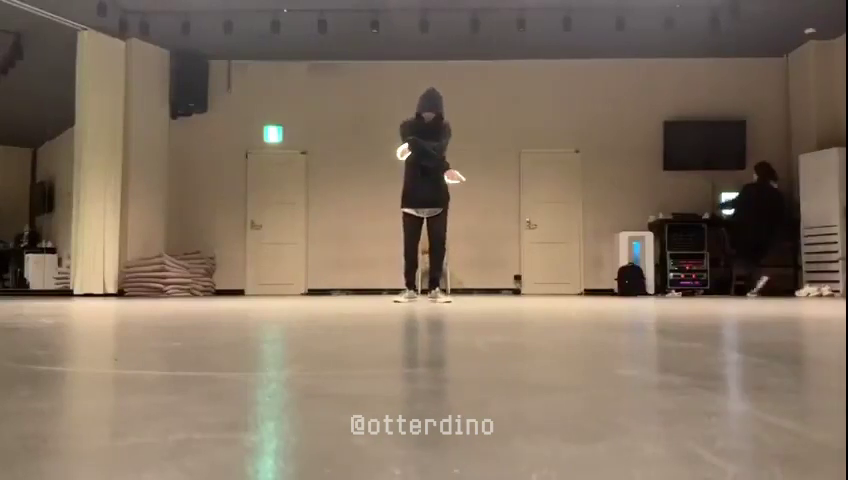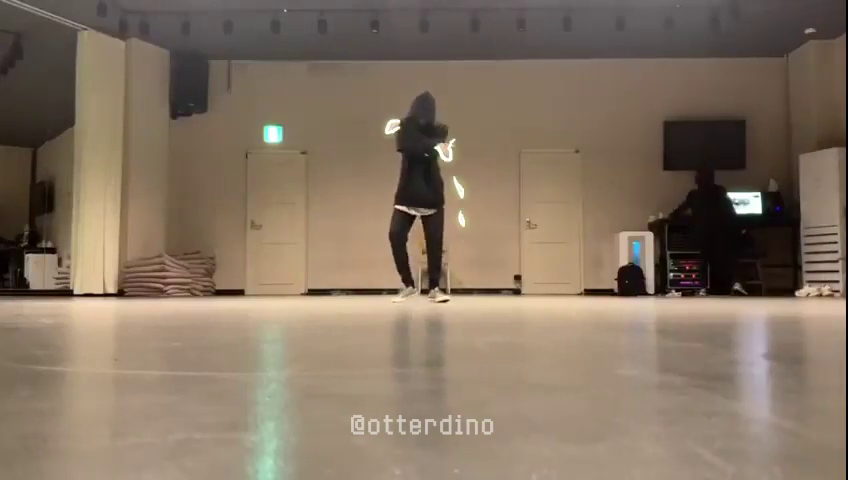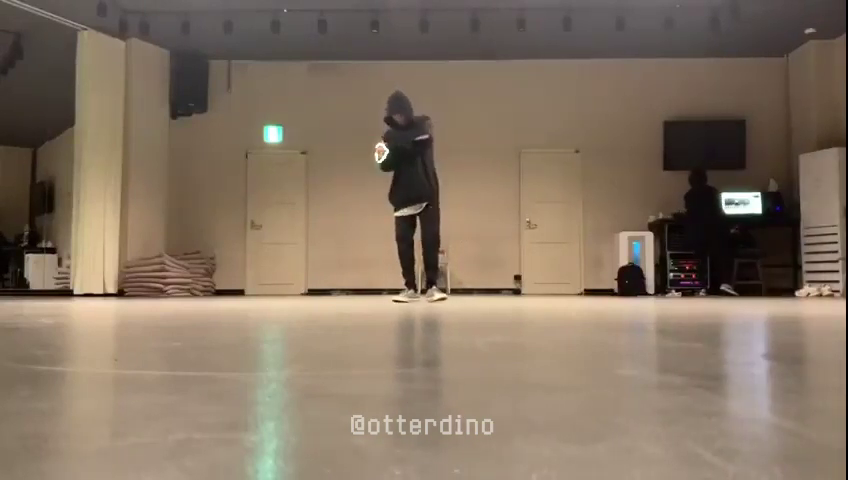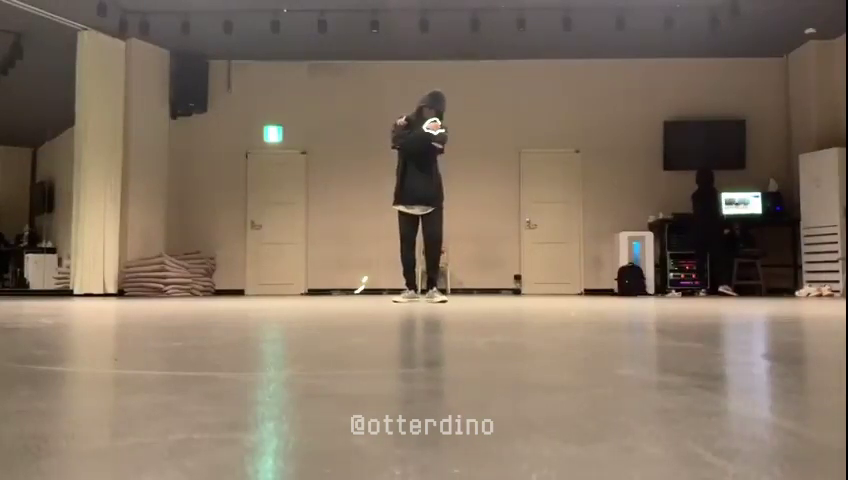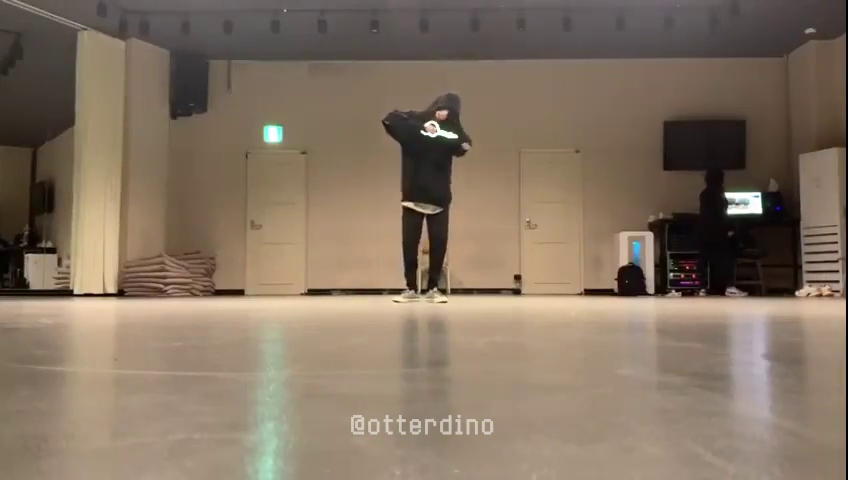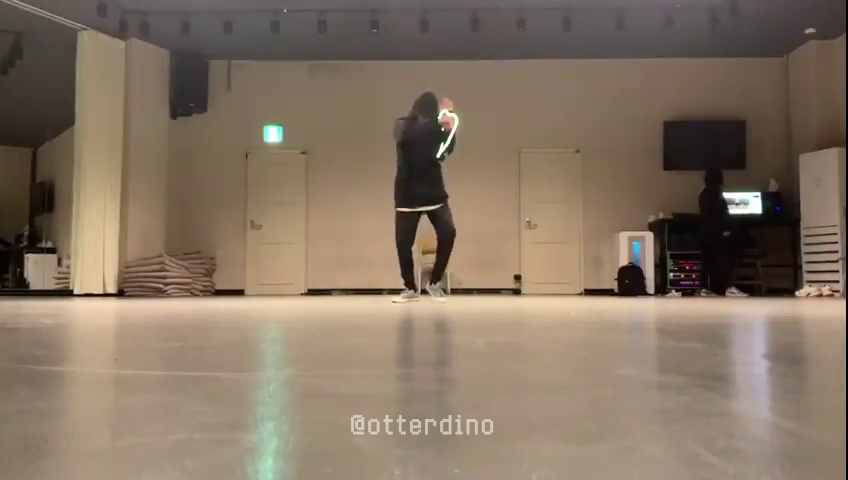
dt=0.7s
person 1, frame 1
left shoulder: (444, 128)
right shoulder: (408, 127)
left elbow: (437, 148)
right elbow: (418, 153)
left wrist: (415, 144)
right wrist: (444, 169)
left hip: (437, 194)
right hip: (413, 194)
left knee: (438, 242)
right knee: (410, 243)
left ankle: (435, 288)
right ankle: (410, 288)
person 1, frame 2
left shoulder: (440, 131)
right shoulder: (407, 125)
left elbow: (424, 145)
right elbow: (405, 145)
right wrist: (432, 146)
left hip: (432, 194)
right hip: (407, 193)
left knee: (435, 241)
right knee: (395, 236)
left ankle: (435, 287)
right ankle: (407, 284)
person 1, frame 3
left shoulder: (422, 123)
right shoulder: (390, 134)
left elbow: (423, 139)
right elbow: (387, 166)
left wrist: (395, 142)
right wrist: (382, 156)
left hip: (426, 192)
right hip: (403, 195)
left knee: (431, 239)
right knee: (403, 240)
left ankle: (432, 286)
right ankle: (410, 287)
person 1, frame 4
left shoulder: (438, 129)
right shoulder: (405, 124)
left elbow: (436, 146)
right elbow: (399, 142)
left wrist: (411, 129)
right wrist: (424, 132)
left hip: (431, 194)
right hip: (407, 193)
left knee: (434, 241)
right knee: (407, 241)
left ankle: (432, 287)
right ankle: (410, 288)
person 1, frame 5
left shoulder: (449, 130)
right shoulder: (414, 120)
left elbow: (464, 146)
right elbow: (390, 120)
left wrist: (451, 121)
right wrist: (420, 127)
left hip: (439, 196)
right hip: (414, 194)
left knee: (439, 242)
right knee: (409, 242)
left ankle: (433, 288)
right ankle: (411, 288)
person 1, frame 6
left shoulder: (434, 130)
right shoulder: (403, 125)
left elbow: (446, 150)
right elbow: (407, 137)
left wrist: (445, 128)
right wrist: (437, 125)
left hip: (434, 193)
right hip: (408, 195)
left knee: (448, 232)
right knee: (403, 241)
left ankle: (435, 282)
right ankle: (410, 288)
person 2, frame 1
left shoulder: (749, 189)
right shoulder: (775, 193)
left elbow: (736, 203)
right elbow: (781, 215)
left wrist: (723, 205)
right wrist: (775, 233)
left hip: (748, 231)
right hip: (764, 233)
left knee: (744, 258)
right knee: (754, 259)
left ankle: (760, 277)
right ankle: (754, 288)
person 2, frame 2
left shoulder: (694, 195)
right shoulder: (719, 191)
left elbow: (681, 210)
right elbow: (730, 211)
left wrist: (673, 215)
right wrist: (734, 227)
left hip: (703, 232)
right hip: (722, 229)
left knee: (707, 259)
right knee: (729, 257)
left ankle: (711, 288)
right ankle: (734, 282)
person 2, frame 3
left shoulder: (689, 195)
right shoulder: (712, 191)
right elbow: (718, 211)
right wrist: (727, 227)
left hip: (696, 232)
right hip: (713, 229)
left knee: (702, 259)
right knee: (722, 255)
right ankle: (724, 283)
person 2, frame 4
left shoulder: (695, 195)
right shoulder: (712, 192)
right elbow: (716, 212)
right wrist: (723, 228)
left hip: (699, 232)
right hip: (713, 231)
left knee: (703, 259)
right knee: (722, 257)
right ankle: (723, 284)
person 2, frame 5
left shoulder: (704, 194)
right shoulder: (718, 193)
right elbow: (721, 213)
right wrist: (728, 229)
left hip: (706, 231)
right hip: (718, 231)
left knee: (706, 259)
right knee: (726, 259)
right ankle: (729, 287)
person 2, frame 6
left shoulder: (703, 194)
right shoulder: (716, 193)
right elbow: (722, 212)
right wrist: (726, 229)
left hip: (706, 232)
right hip: (717, 233)
left knee: (708, 261)
right knee: (726, 259)
left ankle: (707, 288)
right ankle: (729, 288)
